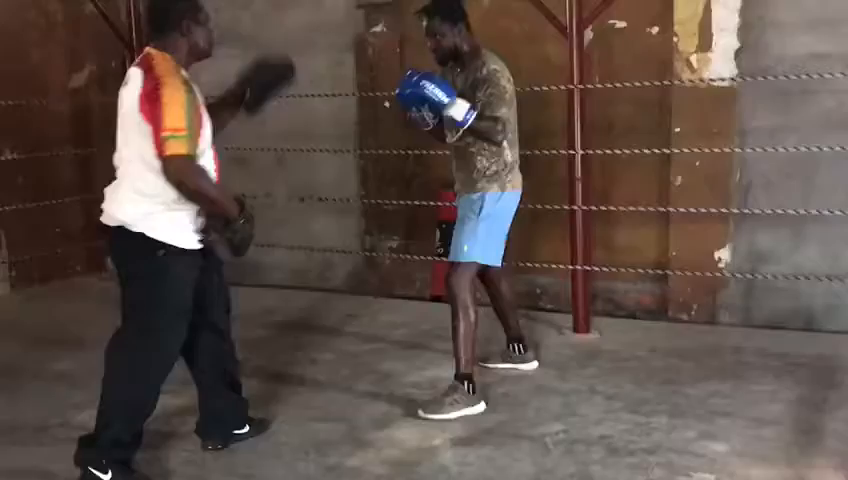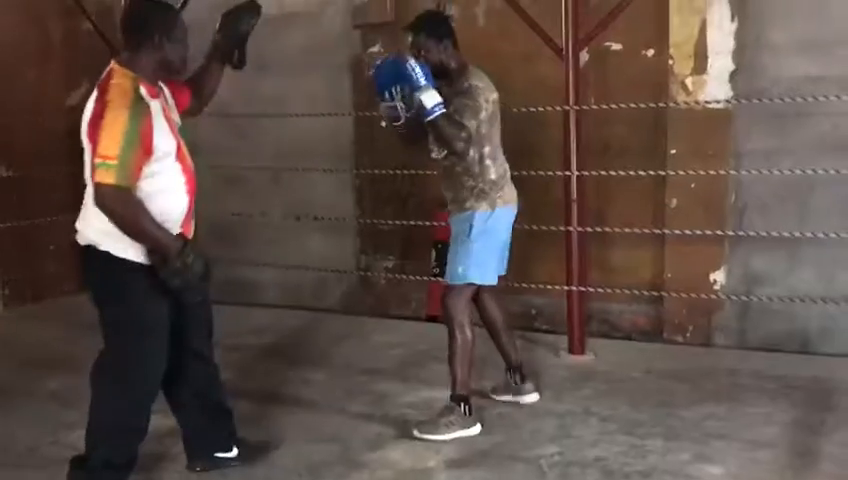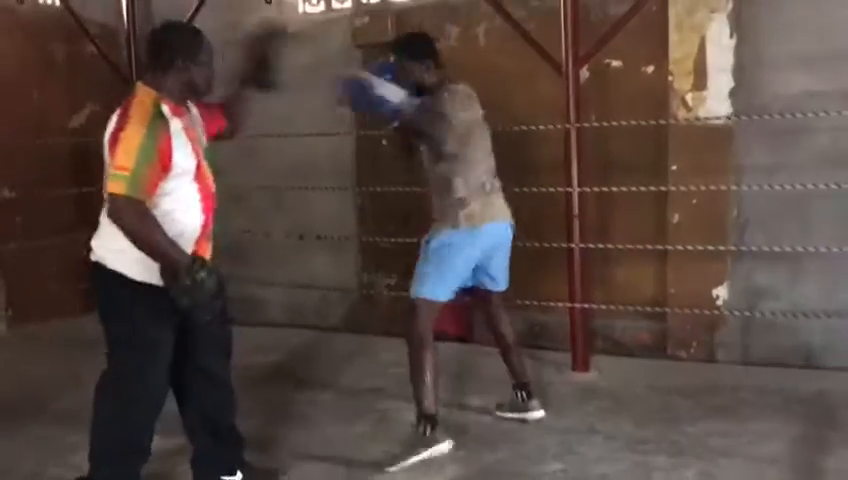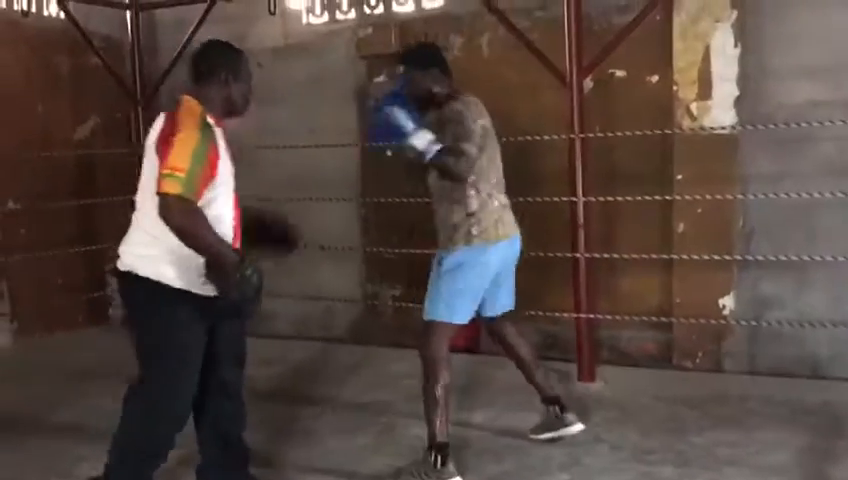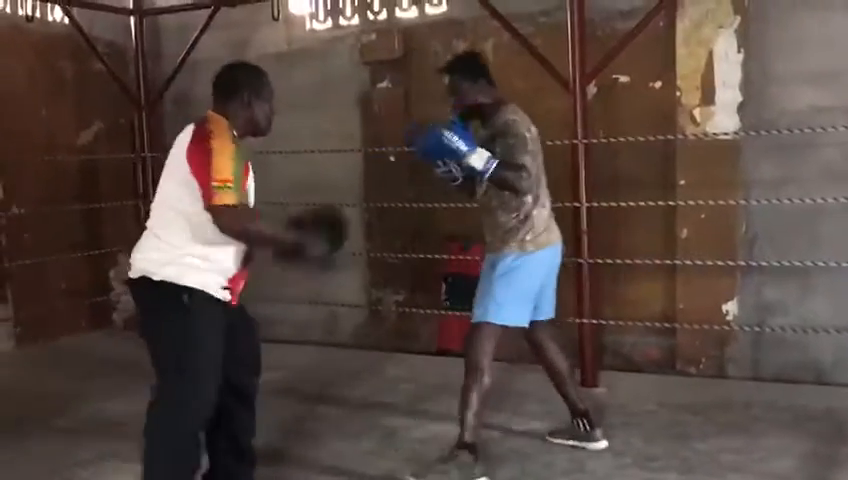
dt=0.3s
person 1, frame 1
left shoulder: (156, 73)
right shoulder: (166, 81)
left elbow: (200, 124)
right elbow: (180, 166)
left wrist: (240, 98)
right wrist: (231, 209)
left hip: (174, 233)
right hip: (150, 235)
left knee: (209, 323)
right knee: (149, 344)
left ankle: (225, 423)
person 1, frame 2
left shoulder: (152, 87)
right shoulder: (120, 100)
left elbow: (196, 98)
right elbow: (112, 195)
left wrist: (223, 49)
right wrist: (170, 247)
left hip: (154, 253)
right hip: (125, 258)
left knee: (191, 349)
right knee: (134, 366)
person 1, frame 3
left shoulder: (183, 111)
right shoulder: (143, 119)
left elbow: (225, 123)
right elbow: (122, 206)
left wrist: (248, 76)
right wrist: (179, 263)
left hip: (177, 272)
right hip: (136, 278)
left knee: (206, 369)
right knee: (135, 388)
person 1, frame 4
left shoulder: (202, 125)
right shoulder: (190, 126)
right elbow: (174, 205)
left wrist: (254, 224)
right wrist: (228, 259)
left hip: (195, 283)
right hip: (162, 282)
left knee: (220, 383)
right knee: (165, 395)
person 1, frame 5
left shoulder: (214, 138)
right shoulder: (215, 137)
left elbow: (231, 215)
right elbow: (231, 218)
left wrist: (278, 241)
right wrist: (293, 241)
left hip: (205, 289)
right hip: (174, 286)
left knee: (236, 381)
right knee: (186, 399)
person 2, frame 1
left shoulder: (489, 72)
right shoulder: (458, 73)
left elbow: (496, 133)
right elbow: (448, 134)
left wrist: (449, 103)
right wrist: (425, 112)
left hip: (493, 190)
right hip: (478, 188)
left knee: (459, 280)
right knee: (489, 272)
left ankle: (465, 388)
right ankle: (519, 348)
person 2, frame 2
left shoulder: (472, 88)
right shoulder: (445, 86)
left elbow: (458, 143)
right elbow: (423, 135)
left wrist: (425, 94)
right wrist: (396, 103)
left hip: (485, 207)
right hip: (480, 206)
left knee: (455, 302)
right knee: (480, 294)
left ankle: (461, 410)
right ankle: (518, 379)
person 2, frame 3
left shoulder: (449, 100)
right shoulder: (448, 99)
left elbow: (437, 139)
right elbow: (414, 138)
left wrist: (389, 94)
right wrist: (396, 109)
left hip: (462, 228)
right hip: (495, 221)
left knee: (420, 322)
right knee: (492, 307)
left ankle: (427, 428)
right ankle: (524, 396)
person 2, frame 4
left shoulder: (456, 113)
right shoulder: (466, 110)
left elbow: (459, 169)
right elbow: (442, 161)
left wrist: (415, 136)
right wrist: (412, 132)
left hip: (470, 244)
right hip: (503, 237)
left knee: (434, 345)
right knee: (499, 326)
right ankle: (558, 410)
person 2, frame 5
left shoulder: (509, 123)
right shoulder: (499, 124)
left elbow: (521, 183)
right elbow: (481, 188)
left wrist: (472, 154)
right wrist: (448, 164)
left hip: (520, 250)
right hip: (540, 246)
left knee: (479, 344)
right knee: (541, 335)
right ankle: (585, 424)
